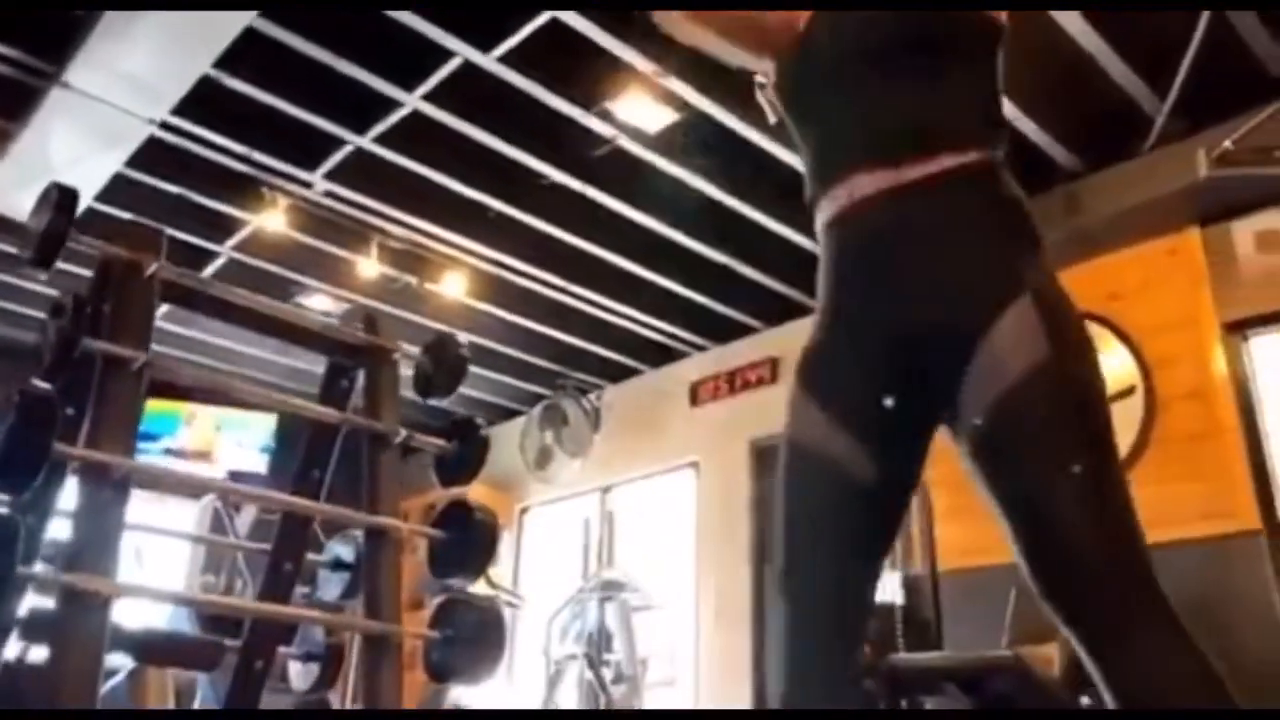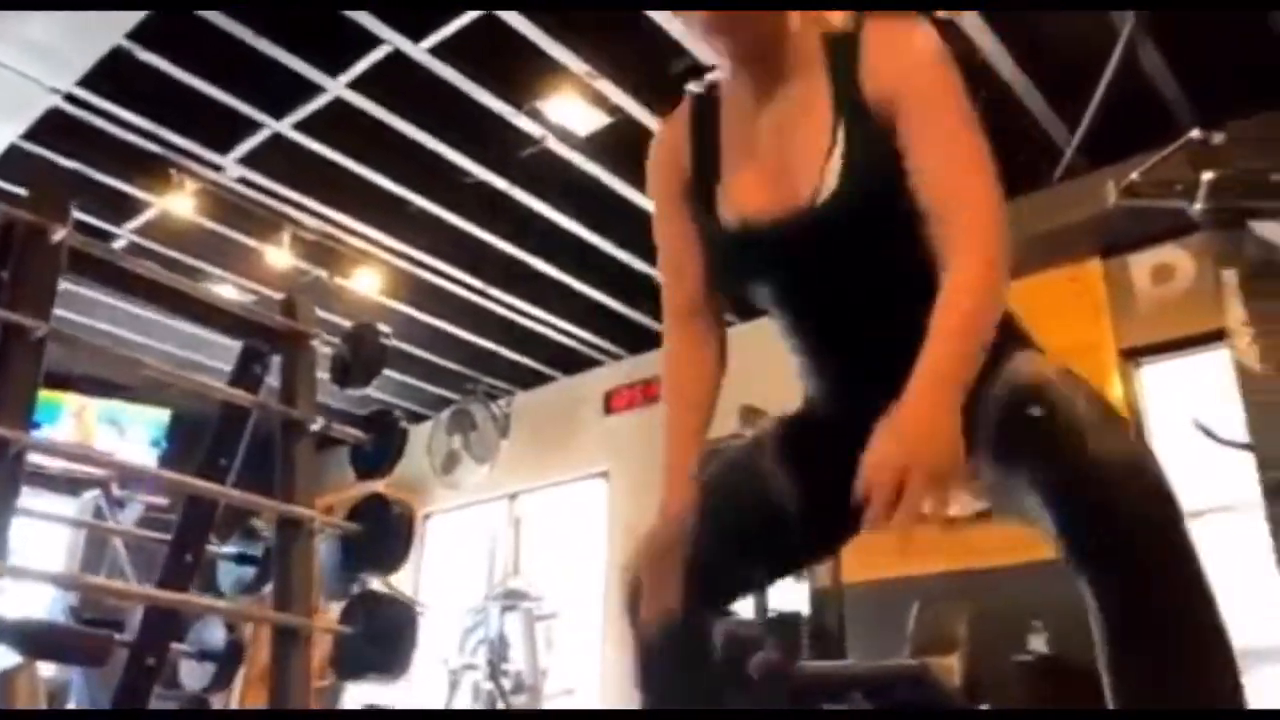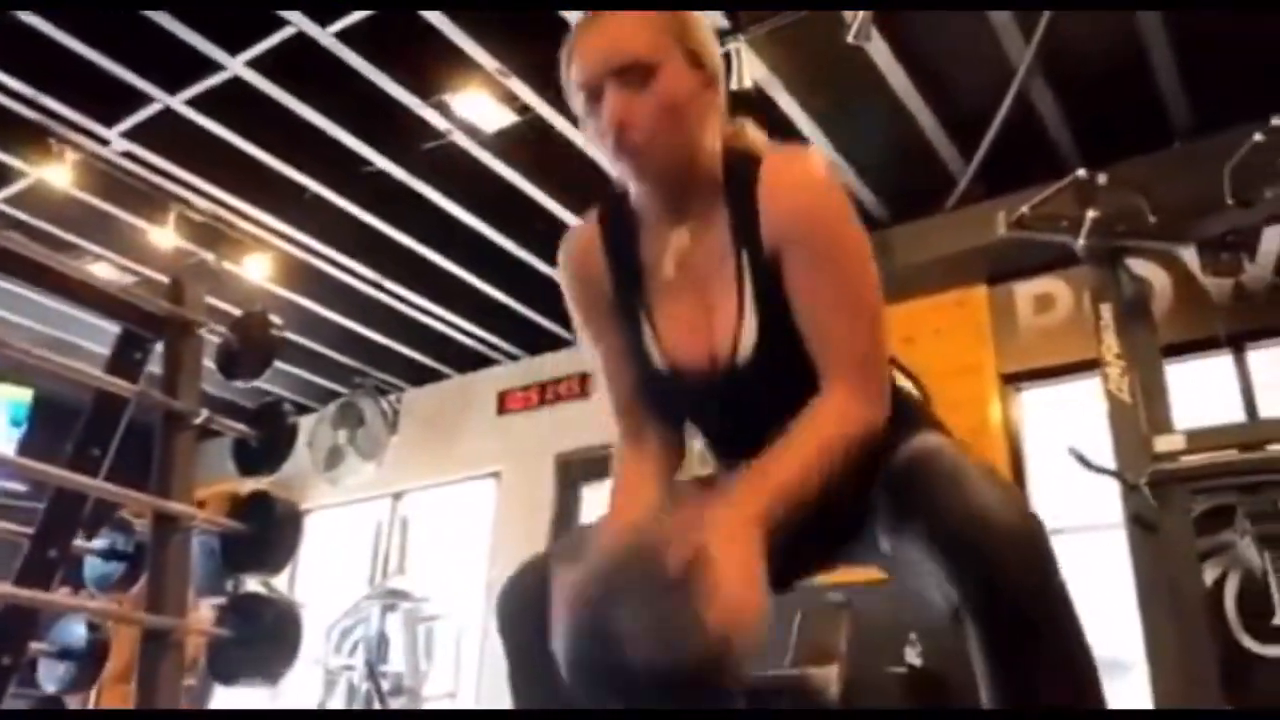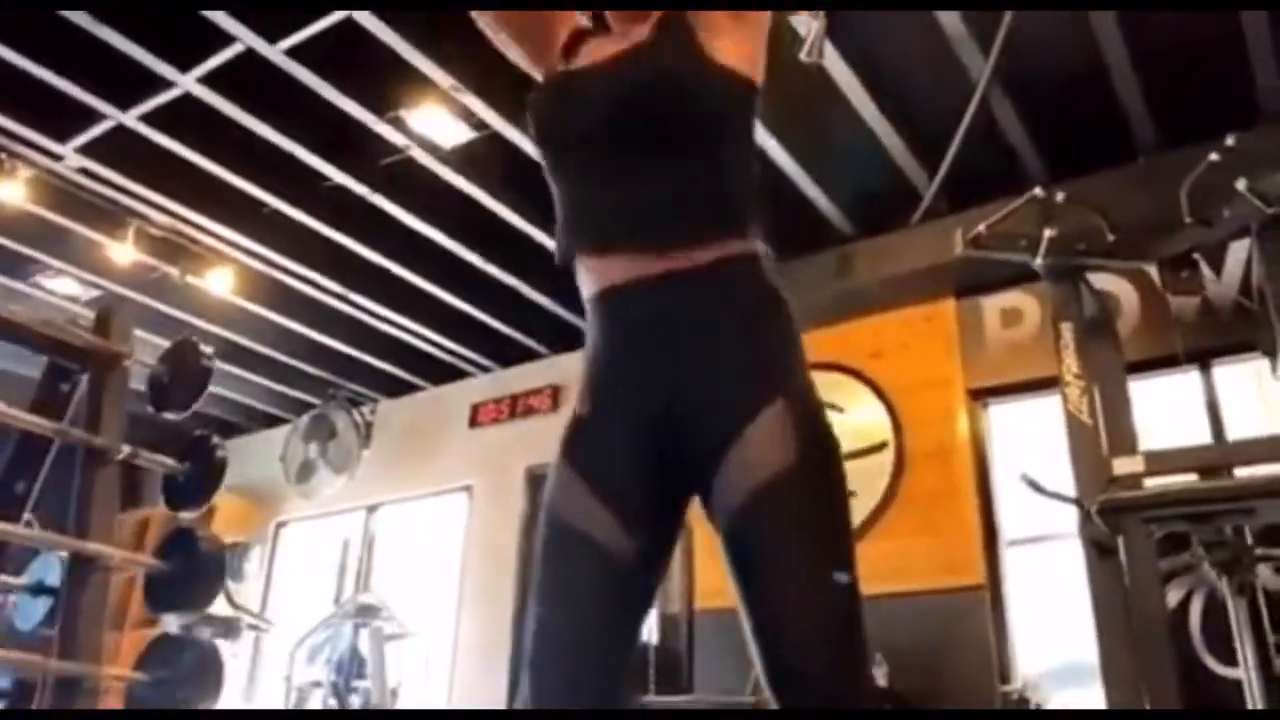
dt=0.7s
person 1, frame 1
right shoulder: (802, 30)
right elbow: (687, 23)
left hip: (977, 276)
right hip: (855, 309)
left knee: (1101, 589)
right knee: (807, 614)
person 1, frame 2
left shoulder: (887, 54)
right shoulder: (680, 146)
left elbow: (978, 247)
right elbow: (691, 329)
left wrist: (927, 404)
right wrist: (677, 496)
left hip: (972, 378)
right hip: (842, 419)
left knee: (1123, 522)
right knee: (662, 590)
person 1, frame 3
left shoulder: (789, 188)
right shoulder: (591, 256)
left elbow: (858, 396)
right elbow: (644, 441)
left wrist: (742, 513)
right wrist: (615, 553)
left hip: (878, 466)
right hip: (755, 508)
left knee: (1001, 546)
right knee: (533, 601)
person 1, frame 4
left shoulder: (718, 25)
right shoulder: (565, 50)
left hip: (737, 356)
right hip: (619, 379)
left knee: (822, 679)
right knee: (559, 692)
